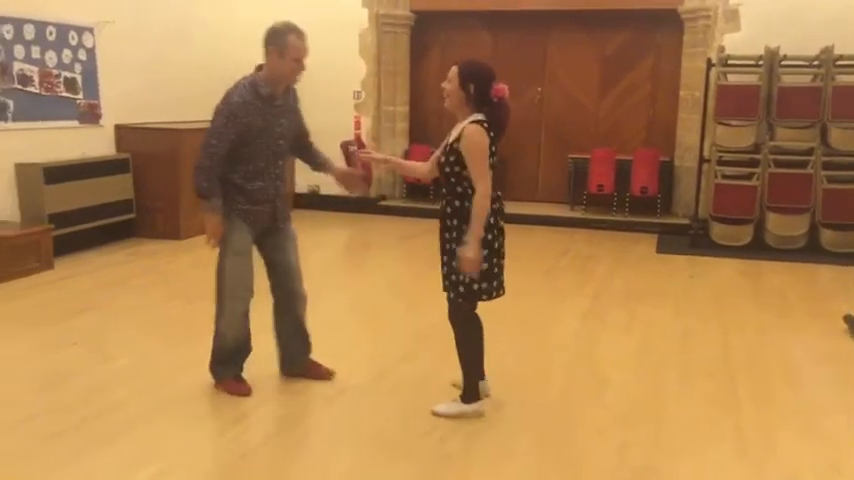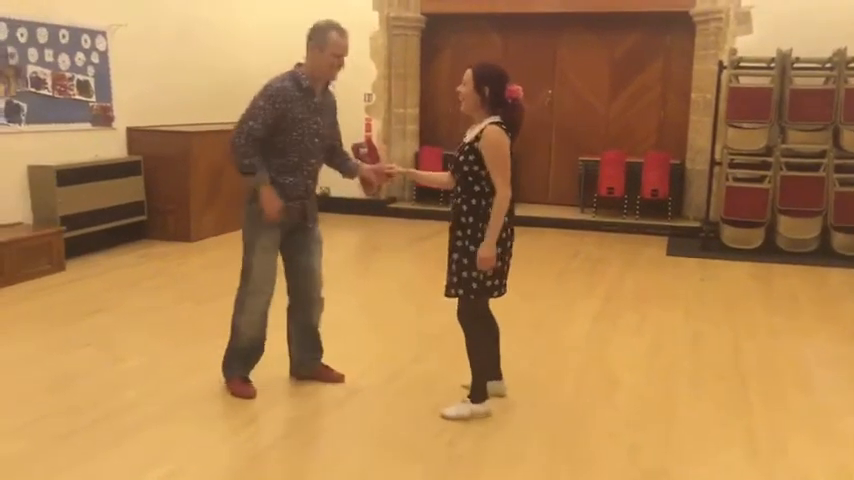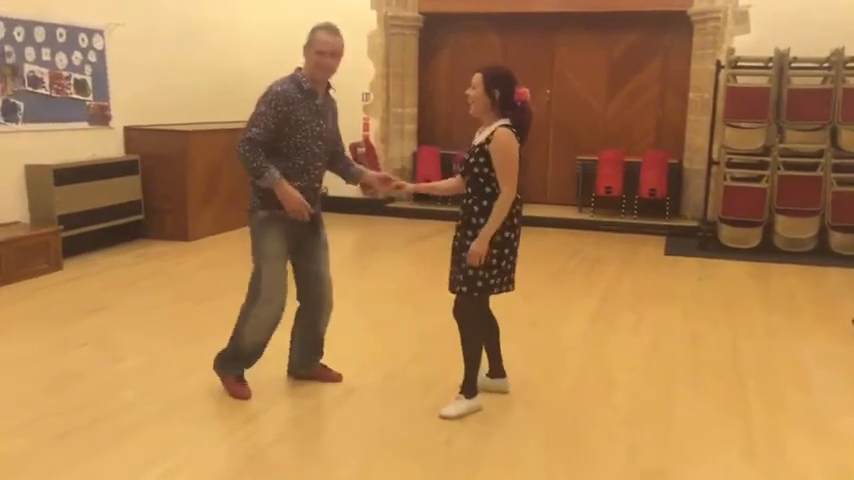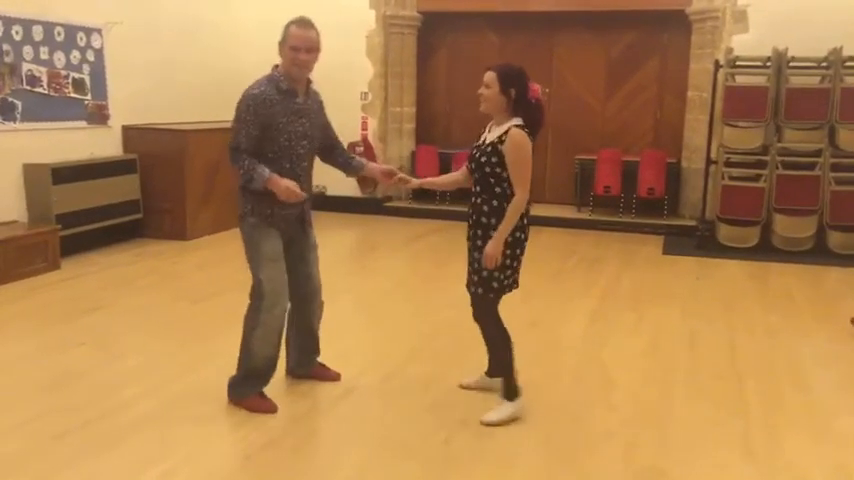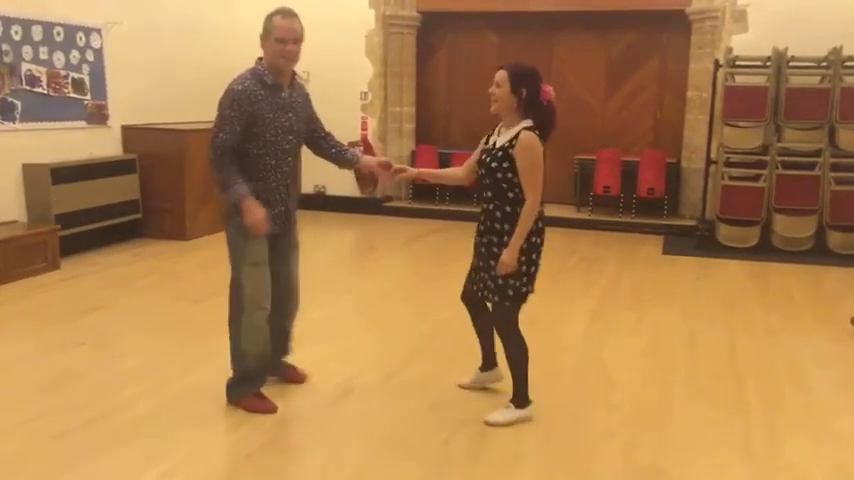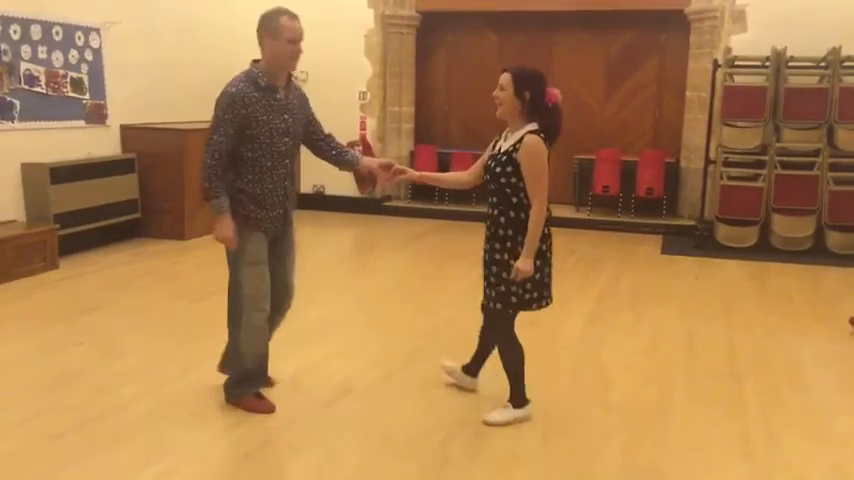
dt=0.3s
person 1, frame 1
left shoulder: (289, 97)
right shoulder: (239, 100)
left elbow: (300, 143)
right elbow: (208, 159)
left wrist: (332, 168)
right wrist: (213, 211)
left hip: (276, 208)
right hip: (238, 210)
left knee: (291, 286)
right knee: (236, 293)
left ankle: (296, 358)
right ankle: (226, 369)
person 1, frame 2
left shoulder: (327, 100)
right shoulder: (279, 91)
left elbow: (331, 151)
right elbow: (244, 140)
left wrist: (360, 169)
right wrist: (264, 189)
left hip: (304, 209)
right hip: (269, 207)
left knee: (309, 289)
right knee: (257, 290)
left ankle: (306, 361)
right ankle: (237, 369)
person 1, frame 3
left shoulder: (329, 104)
right shoulder: (280, 94)
left elbow: (333, 157)
right elbow: (250, 148)
left wrist: (365, 176)
right wrist: (280, 187)
left hip: (309, 213)
right hip: (272, 212)
left knee: (319, 293)
right knee: (269, 295)
left ankle: (305, 361)
right ankle: (231, 365)
person 1, frame 4
left shoulder: (313, 100)
right shoulder: (259, 96)
left elbow: (330, 149)
right elbow: (238, 154)
left wrist: (369, 168)
right wrist: (273, 181)
left hip: (299, 214)
right hip: (262, 215)
left knee: (308, 292)
right knee: (271, 300)
left ankle: (303, 360)
right ankle: (246, 385)
person 1, frame 5
left shoulder: (299, 94)
right shoulder: (242, 92)
left elbow: (320, 140)
right elbow: (221, 155)
left wrist: (364, 161)
right wrist: (245, 202)
left hip: (285, 213)
right hip: (251, 214)
left knee: (287, 294)
right knee: (254, 300)
left ankle: (273, 358)
right ankle: (244, 385)
person 1, frame 6
left shoulder: (296, 96)
right shoulder: (237, 95)
left elbow: (320, 141)
right elbow: (215, 159)
left wrist: (365, 163)
right wrist: (222, 215)
left hip: (282, 215)
right hip: (248, 216)
left knee: (280, 296)
right knee: (253, 301)
left ankle: (237, 359)
right ankle: (242, 385)
person 2, frame 1
left shoulder: (474, 132)
right shoulder: (461, 129)
left elbow: (483, 191)
right elbow: (429, 170)
left wrist: (473, 243)
right wrist: (385, 160)
left hip: (470, 231)
right hip: (459, 229)
left knee: (460, 312)
right knee: (464, 308)
left ankle: (471, 398)
right ankle: (477, 377)
person 2, frame 2
left shoulder: (493, 133)
right shoulder: (475, 130)
left elbow: (502, 192)
right elbow: (451, 180)
left wrist: (490, 242)
right wrist: (406, 173)
left hip: (483, 231)
right hip: (469, 228)
left knee: (469, 311)
right knee: (476, 308)
left ankle: (479, 398)
right ankle: (493, 378)
person 2, frame 3
left shoulder: (503, 136)
right shoulder: (483, 133)
left elbow: (508, 194)
right elbow: (464, 183)
left wrist: (484, 239)
right wrist: (416, 187)
left hip: (492, 233)
right hip: (474, 228)
left knee: (465, 309)
right knee: (477, 307)
left ankle: (469, 394)
right ankle: (496, 375)
person 2, frame 4
left shoulder: (516, 136)
right shoulder: (490, 130)
left elbow: (521, 196)
right elbow: (466, 177)
left wrist: (499, 240)
right wrist: (420, 183)
left hip: (501, 232)
right hip: (482, 227)
left knee: (484, 310)
right knee: (484, 306)
left ankle: (511, 397)
right ankle: (495, 373)
person 2, frame 5
left shoulder: (527, 139)
right shoulder: (497, 133)
left elbow: (533, 200)
right elbow: (465, 174)
left wrist: (514, 248)
right wrist: (418, 173)
left hip: (516, 236)
right hip: (492, 232)
left knee: (504, 317)
right knee: (472, 298)
left ankle: (521, 403)
right ankle: (488, 368)
person 2, frame 6
left shoulder: (532, 143)
right shoulder: (505, 138)
left elbow: (539, 205)
right elbow: (470, 178)
left wrist: (528, 256)
right wrist: (419, 176)
left hip: (520, 241)
right hip: (500, 237)
left knee: (501, 320)
right knee: (492, 310)
left ankle: (519, 403)
right ankle: (471, 371)
